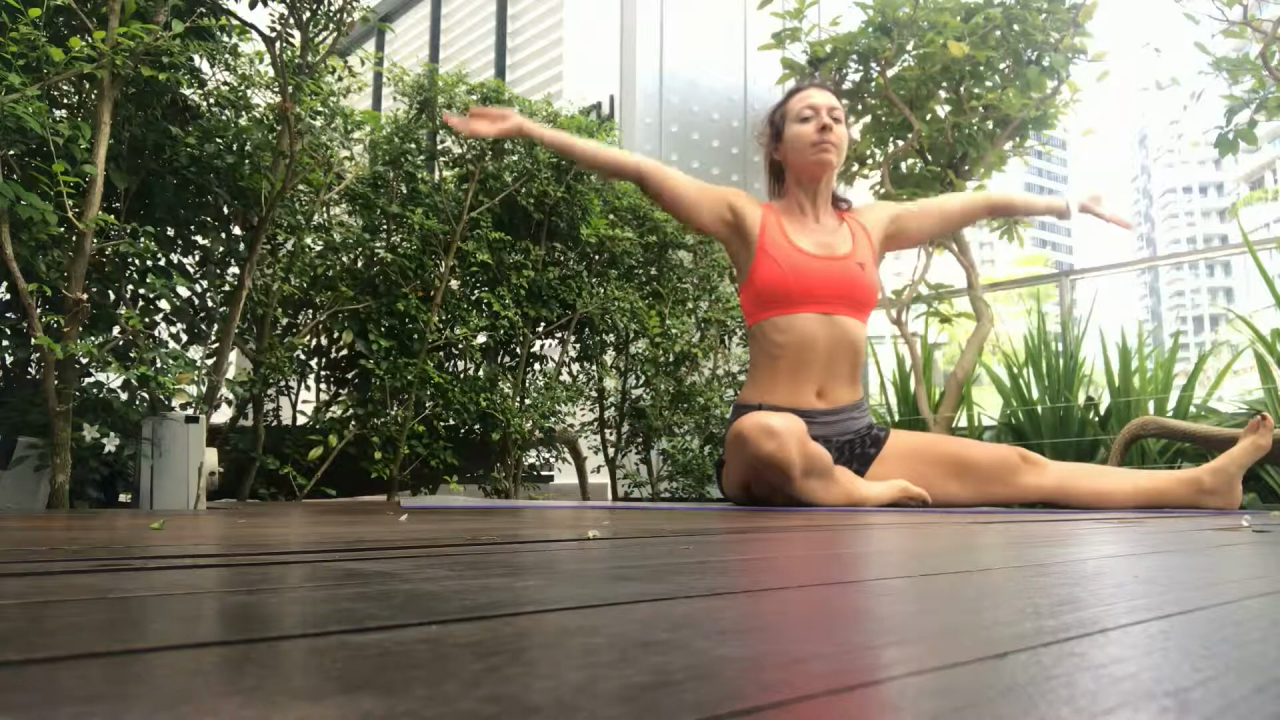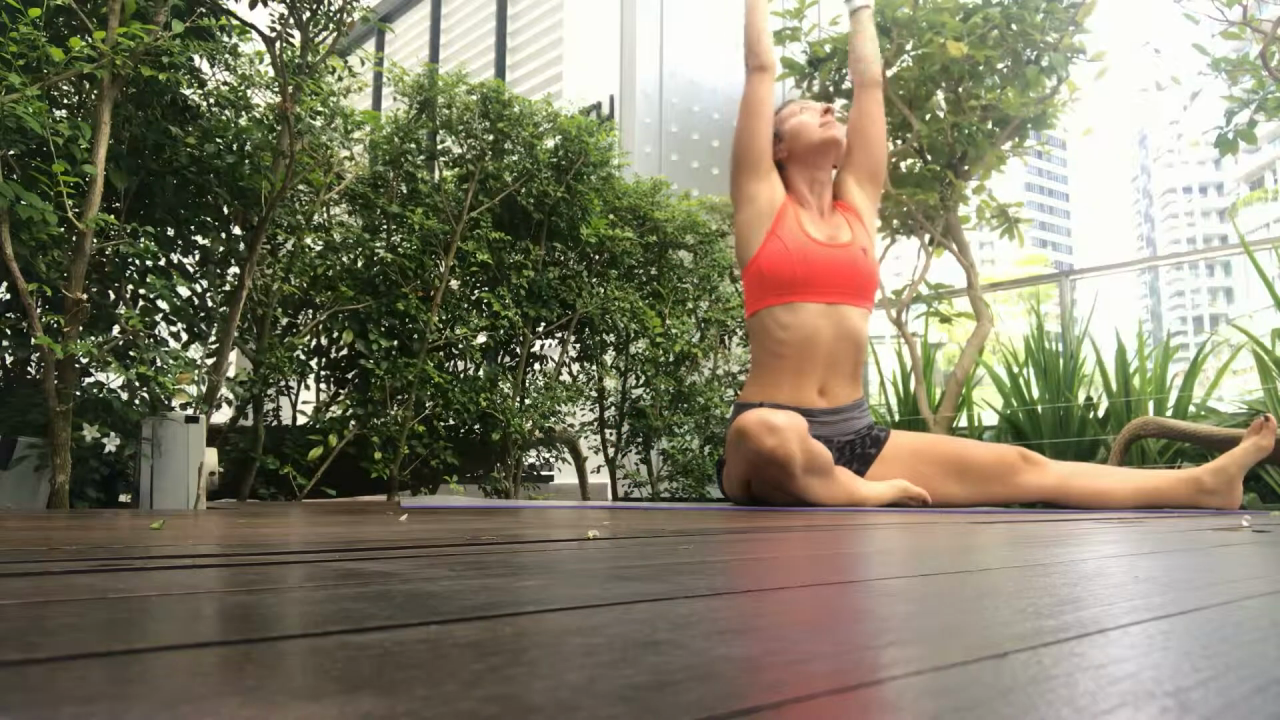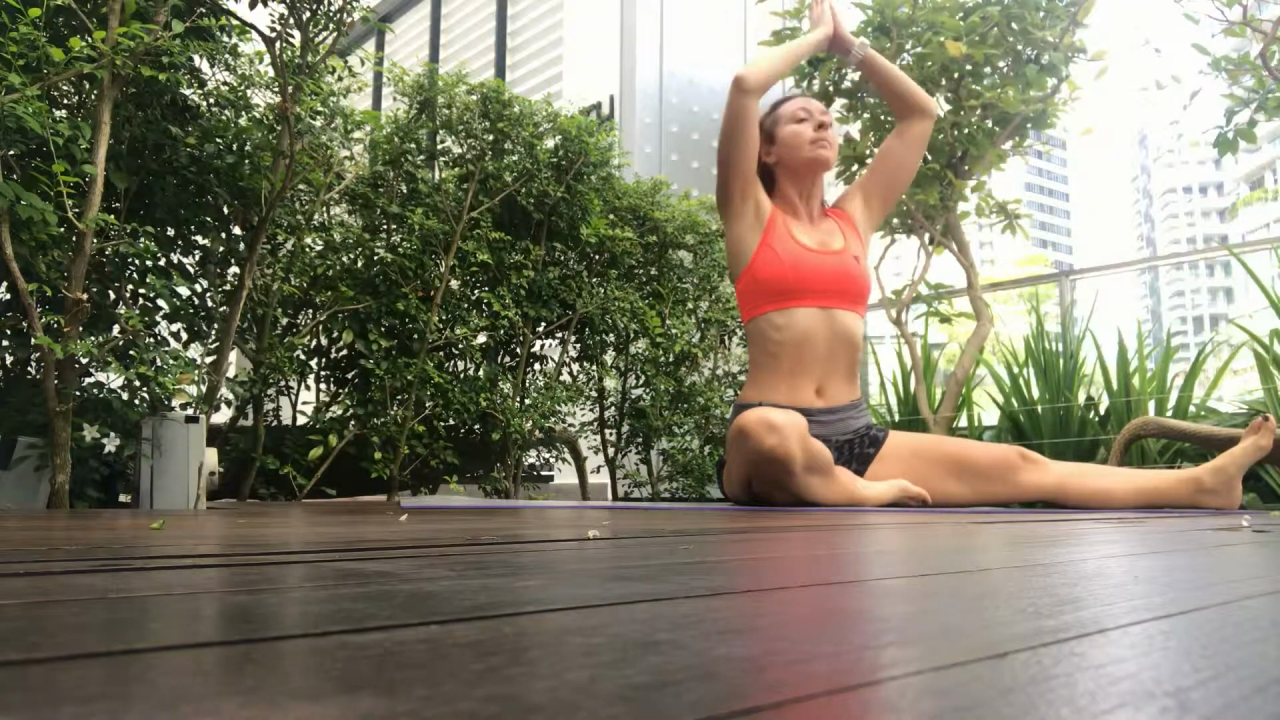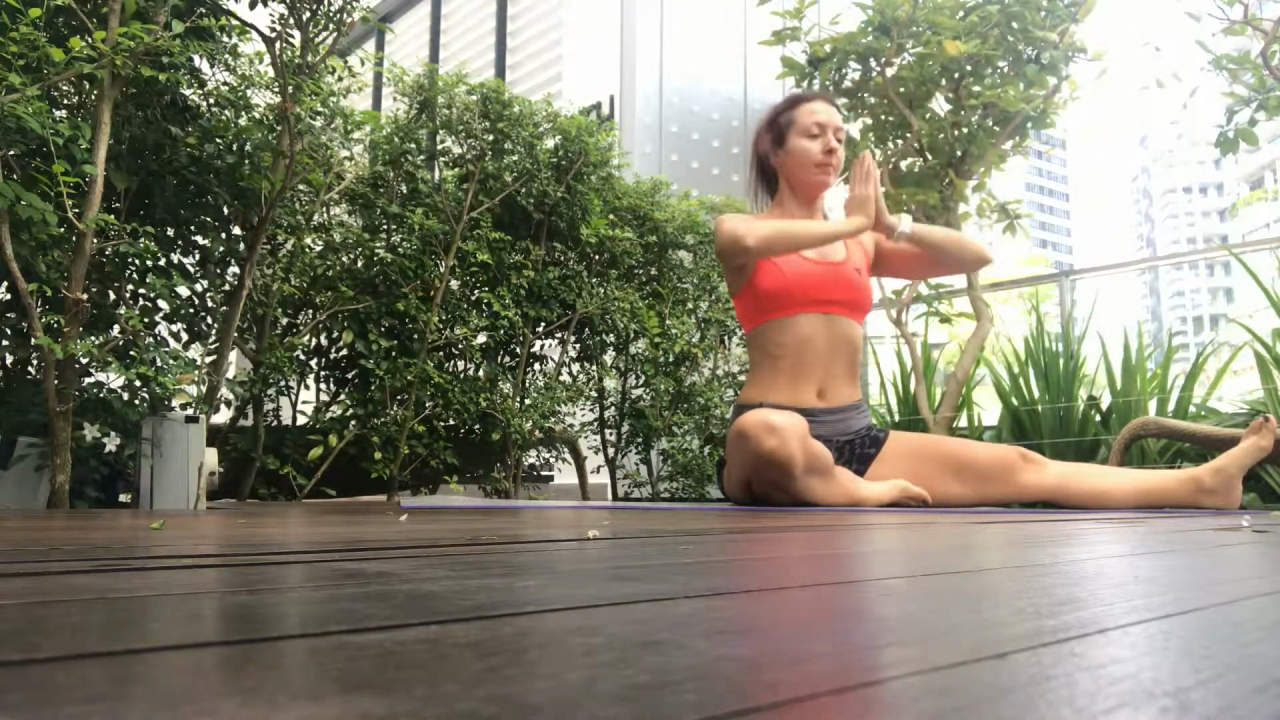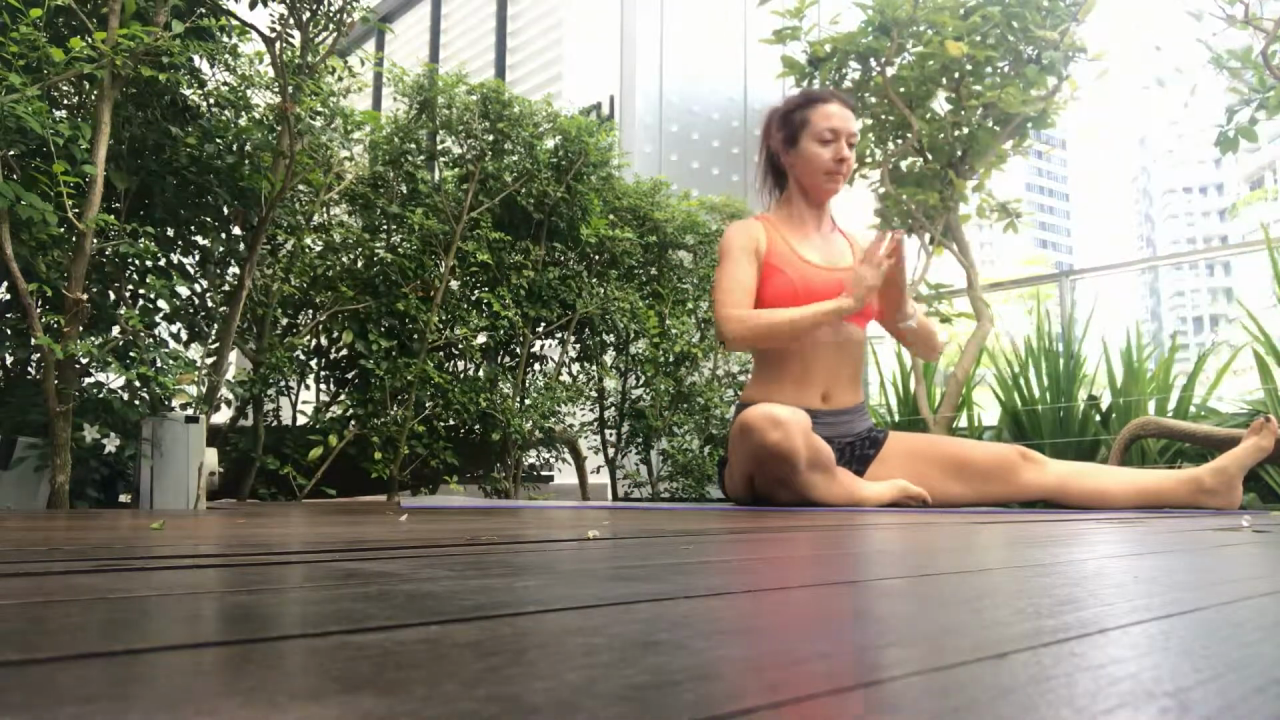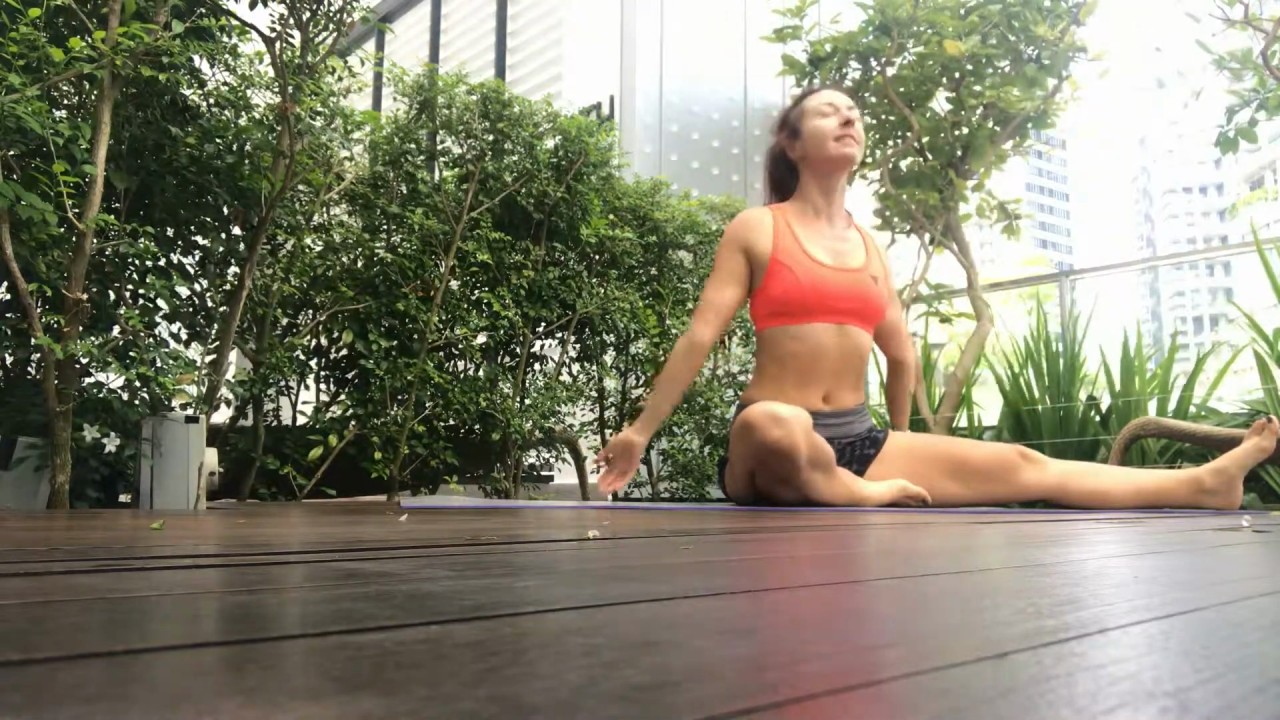
dt=0.7s
person 1, frame 1
left shoulder: (867, 226)
right shoulder: (743, 218)
left elbow: (969, 206)
right elbow: (637, 168)
left wrist: (1063, 205)
right wrist: (529, 127)
left hip: (857, 435)
right hip: (777, 436)
left knee: (1017, 465)
right knee: (772, 444)
left ankle: (1196, 480)
right ankle: (864, 503)
person 1, frame 2
left shoulder: (858, 207)
right shoulder: (763, 204)
left elbow: (869, 83)
right elbow: (761, 70)
left hip: (855, 436)
right hip: (768, 446)
left knee: (1023, 468)
right knee: (768, 432)
right ankle: (858, 495)
person 1, frame 3
left shoulder: (853, 220)
right shoulder: (751, 216)
left elbow: (921, 114)
right elbow: (743, 87)
left wrist: (851, 48)
left hip: (852, 436)
right hip: (772, 445)
left knee: (1022, 467)
right knee: (768, 432)
right ankle: (864, 494)
person 1, frame 4
left shoulder: (862, 243)
right shoulder: (740, 231)
left elbow: (975, 256)
right elbow: (748, 241)
left wrist: (888, 222)
right wrist: (852, 218)
left hip: (854, 436)
right hip: (771, 442)
left knee: (1019, 466)
right knee: (767, 433)
left ankle: (1199, 485)
right ankle: (865, 496)
person 1, frame 5
left shoulder: (862, 248)
right shoulder: (749, 237)
left elbow: (926, 344)
right elbow: (734, 328)
left wrist: (896, 307)
right wrist: (848, 303)
left hip: (857, 437)
right hip: (770, 450)
left knee: (1022, 466)
right knee: (772, 426)
left ankle: (1202, 485)
right ankle: (863, 496)
person 1, frame 6
left shoulder: (869, 247)
right shoulder: (755, 230)
left elbow: (902, 355)
right elbow: (701, 334)
left wrist: (896, 448)
right wrist: (639, 435)
left hip: (860, 438)
right hip: (770, 449)
left knee: (1020, 466)
right knee: (774, 424)
left ankle: (1200, 485)
right ankle: (863, 498)
